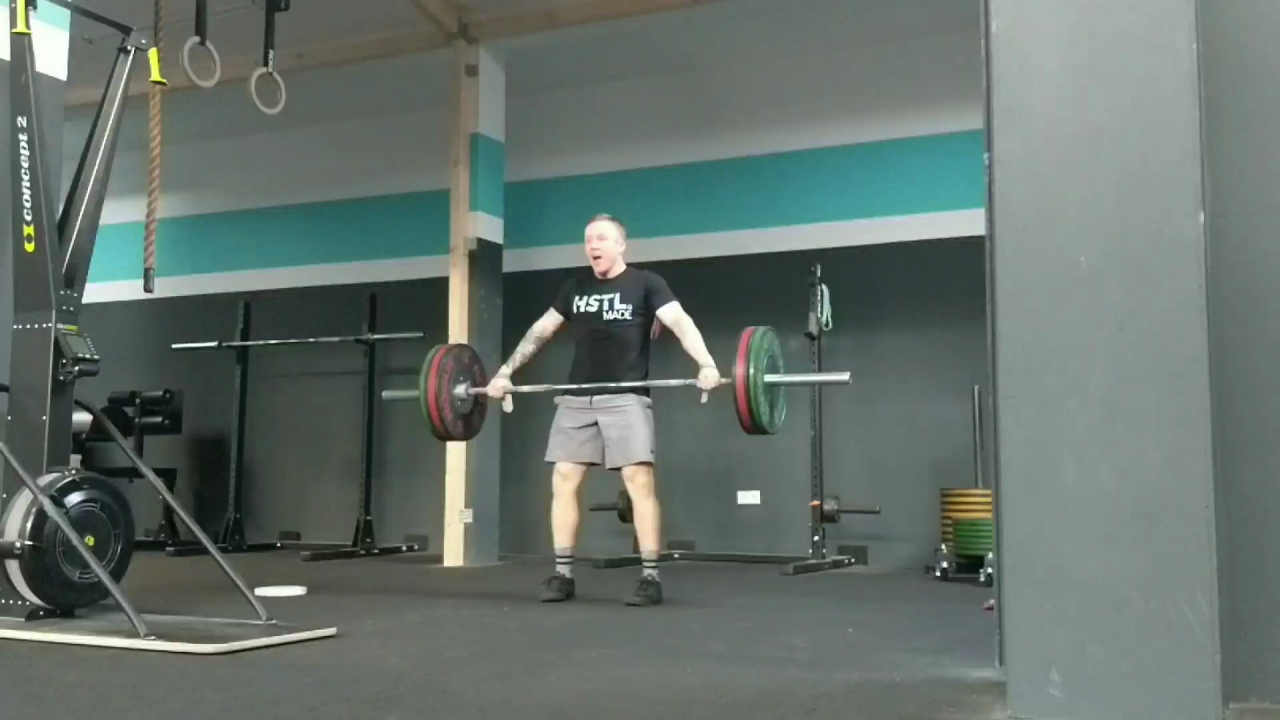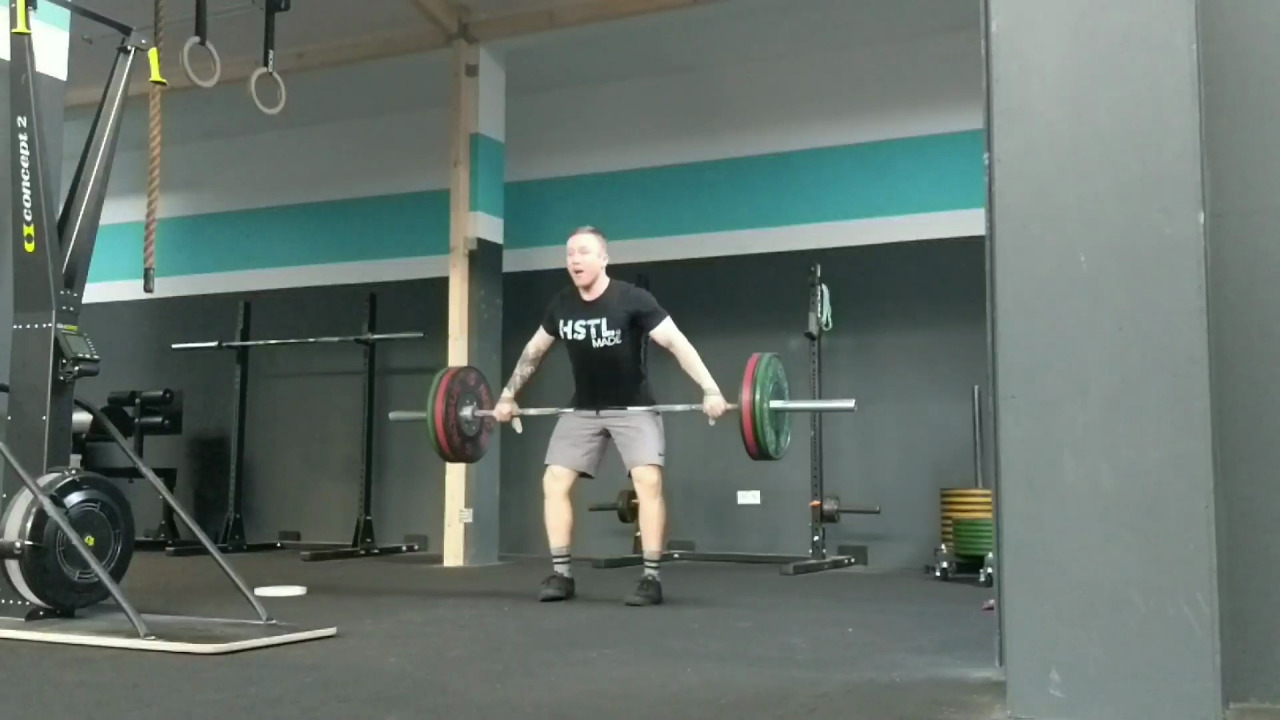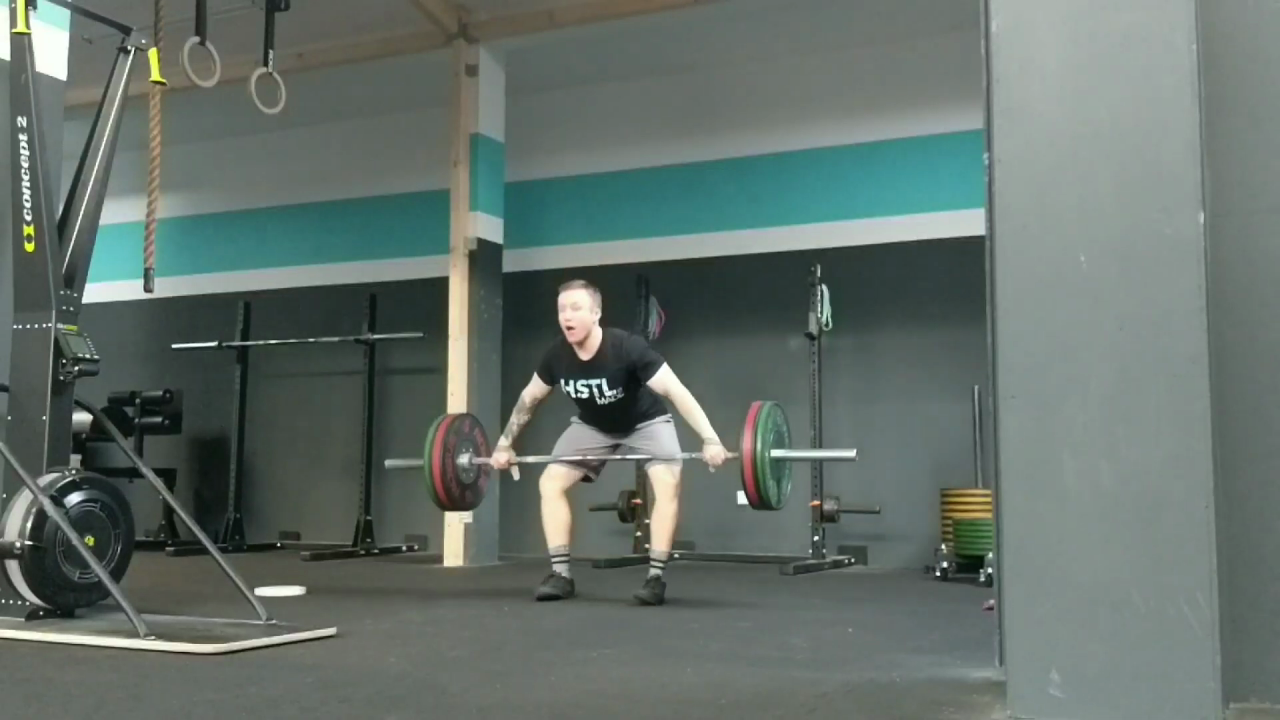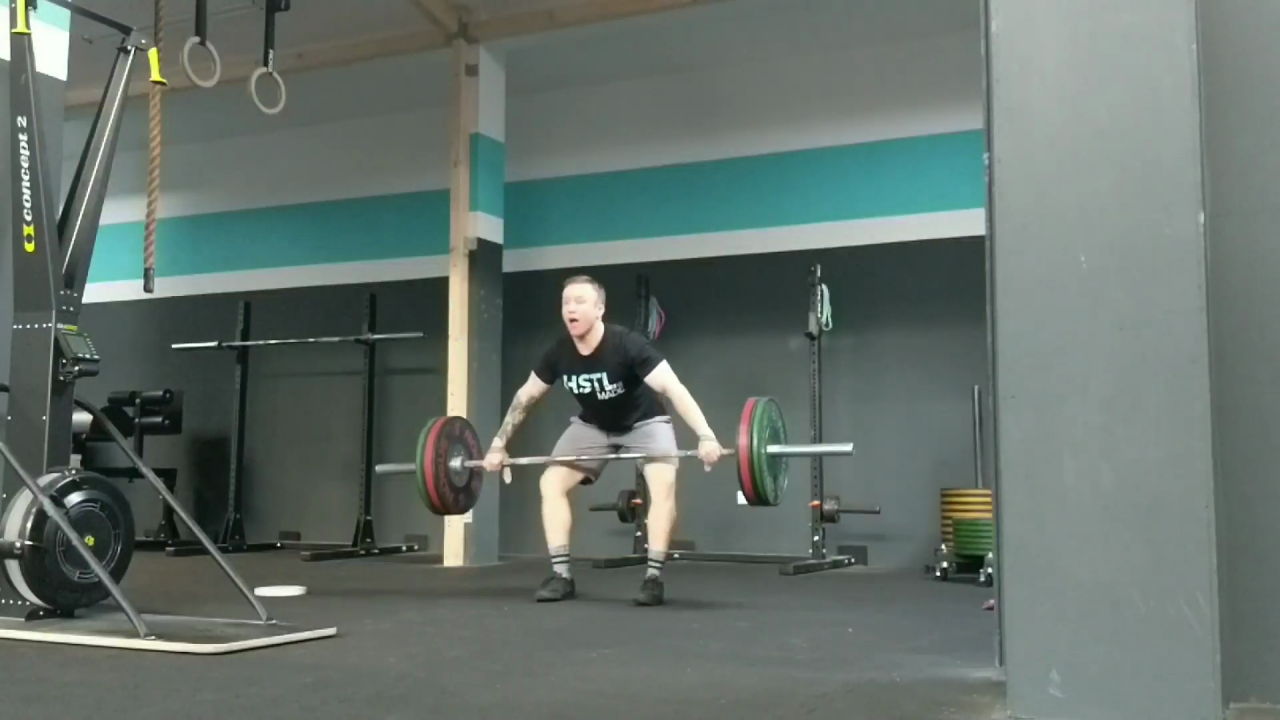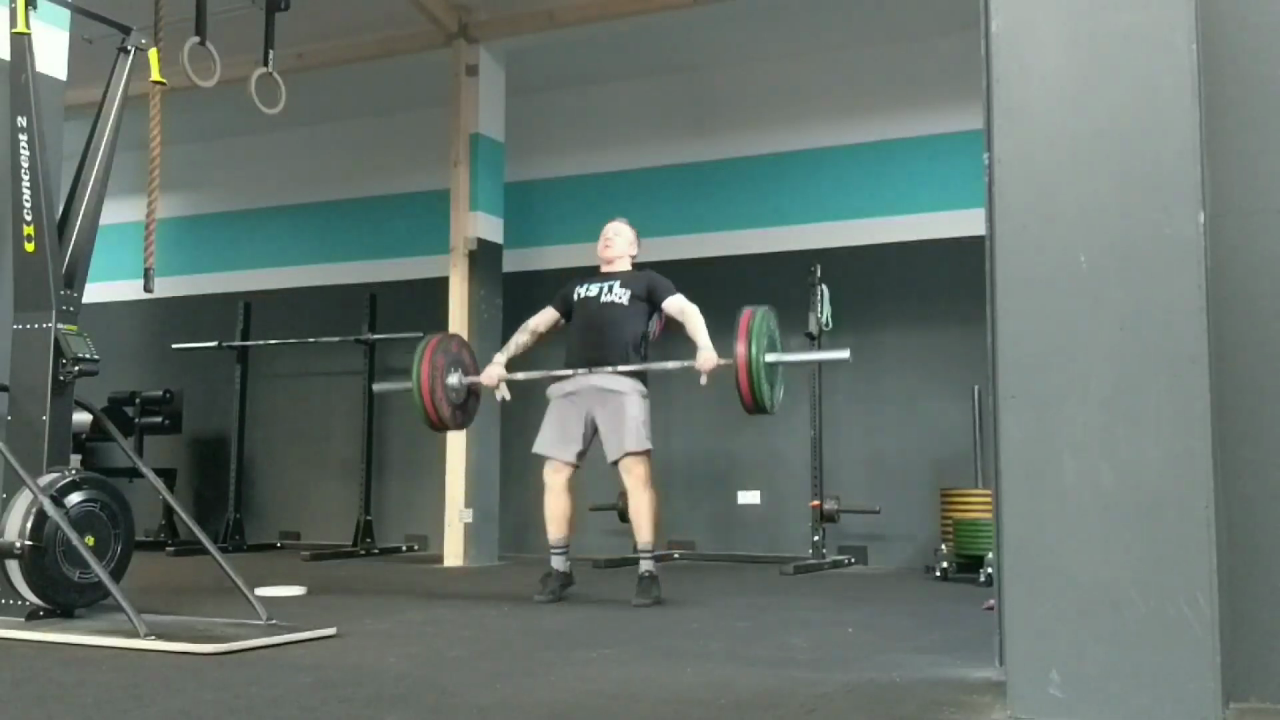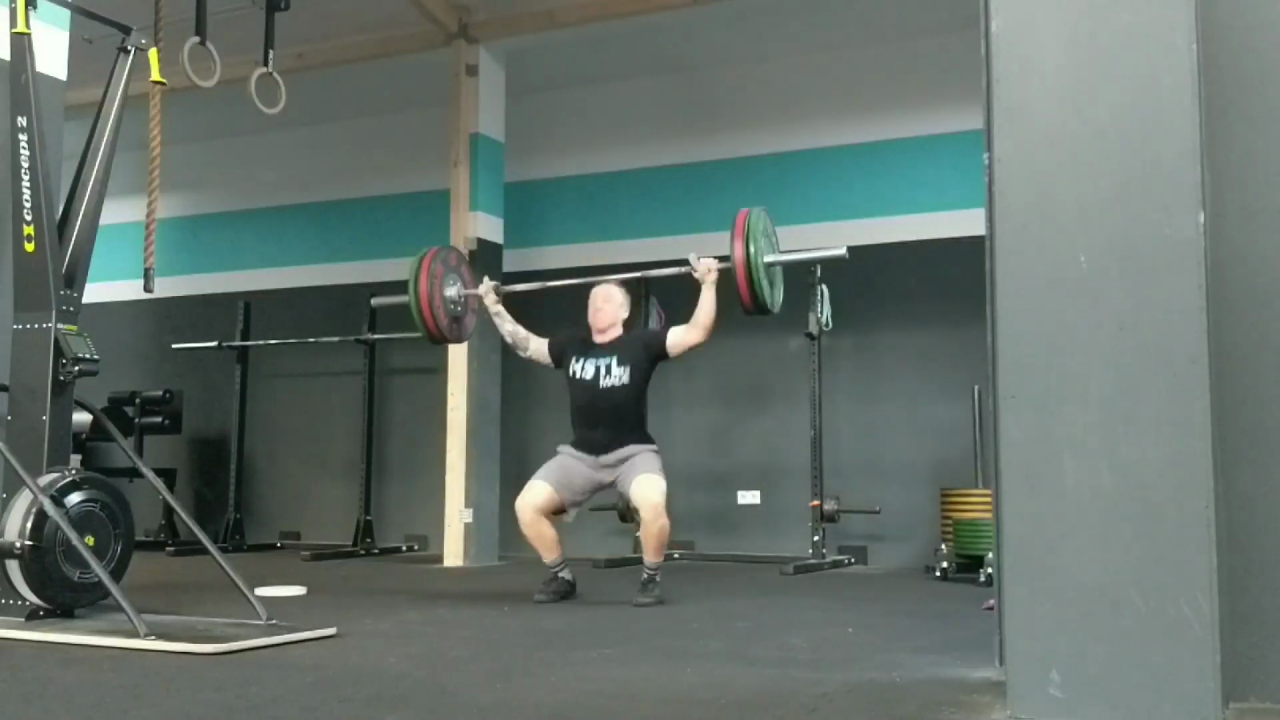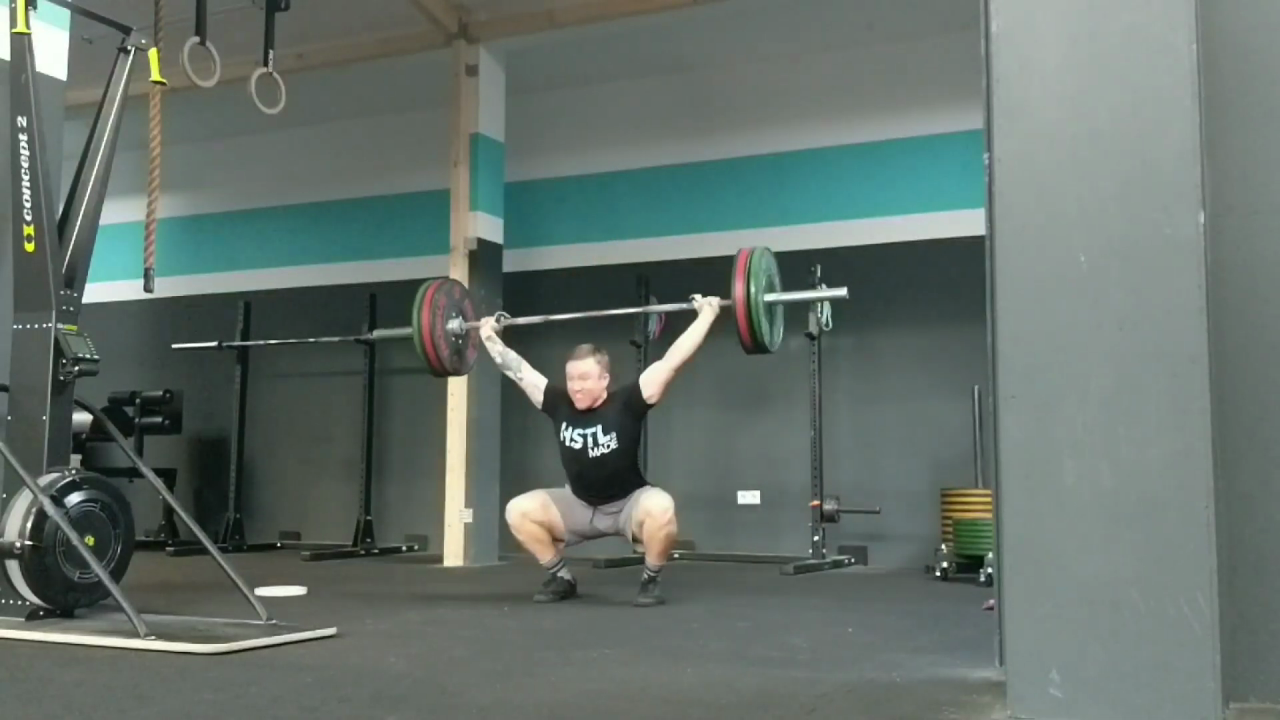
dt=0.3s
person 1, frame 1
left shoulder: (645, 283)
right shoulder: (576, 286)
left elbow: (680, 322)
right elbow: (541, 330)
left wrist: (706, 364)
right wrist: (505, 372)
left hip: (626, 397)
right hip: (576, 398)
left knee: (639, 482)
right knee: (563, 481)
left ankle: (650, 578)
right ankle: (563, 575)
person 1, frame 2
left shoulder: (632, 299)
right shoulder: (561, 304)
left elbow: (675, 342)
right elbow: (534, 350)
left wrist: (710, 390)
right wrist: (508, 395)
left hip: (632, 408)
right hip: (583, 410)
left knee: (648, 482)
right knee: (555, 483)
left ankle: (651, 578)
right ankle: (561, 574)
person 1, frame 3
left shoulder: (627, 348)
right shoulder: (557, 356)
left elbow: (676, 391)
right elbow: (529, 397)
left wrist: (711, 440)
right wrist: (505, 443)
left hip: (645, 422)
right hip: (592, 426)
left knee: (667, 483)
right knee: (550, 484)
left ankle: (655, 577)
right ankle: (561, 574)
person 1, frame 4
left shoulder: (627, 344)
right shoulder: (558, 353)
left elbow: (673, 388)
right elbow: (526, 396)
left wrist: (706, 436)
right wrist: (498, 444)
left hip: (643, 423)
right hip: (592, 425)
left knee: (663, 484)
right knee: (551, 484)
left ankle: (653, 577)
right ankle: (561, 575)
person 1, frame 5
left shoulder: (646, 281)
right shoulder: (578, 286)
left elbow: (686, 311)
right elbow: (537, 323)
left wrist: (705, 347)
right wrist: (500, 360)
left hip: (621, 387)
right hip: (570, 387)
left knee: (636, 477)
right knee: (554, 478)
left ankle: (647, 573)
right ankle: (559, 569)
person 1, frame 6
left shoulder: (640, 344)
right shoulder: (572, 347)
left elbow: (697, 332)
right elbow: (524, 341)
left wrist: (708, 282)
right wrist: (494, 304)
left hip: (631, 452)
right hip: (580, 454)
left knee: (652, 502)
right knee: (527, 505)
left ankle: (651, 579)
right ankle: (562, 577)
person 1, frame 7
left shoulder: (627, 405)
right shoulder: (558, 404)
left elbow: (671, 362)
right elbow: (519, 369)
left wrist: (706, 315)
right wrist: (488, 335)
left hip: (628, 505)
right hip: (580, 506)
left knee: (660, 509)
right knee: (518, 511)
left ankle: (651, 580)
right ankle: (561, 577)
